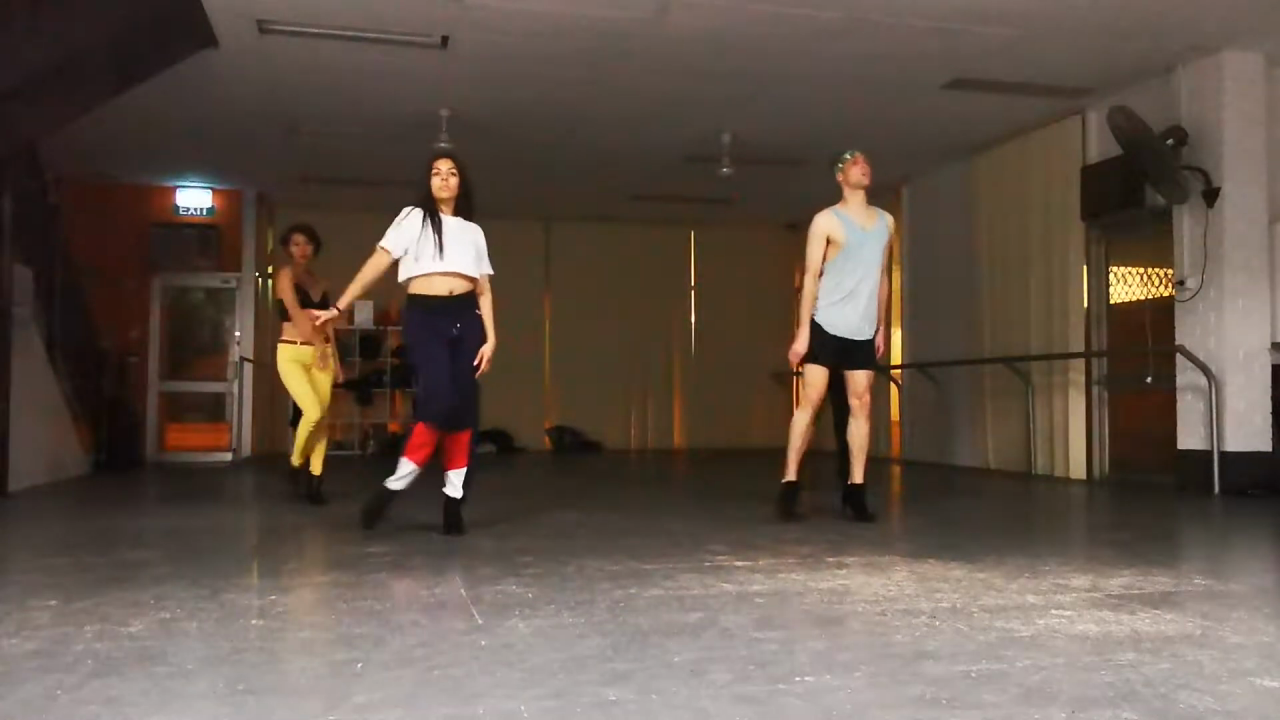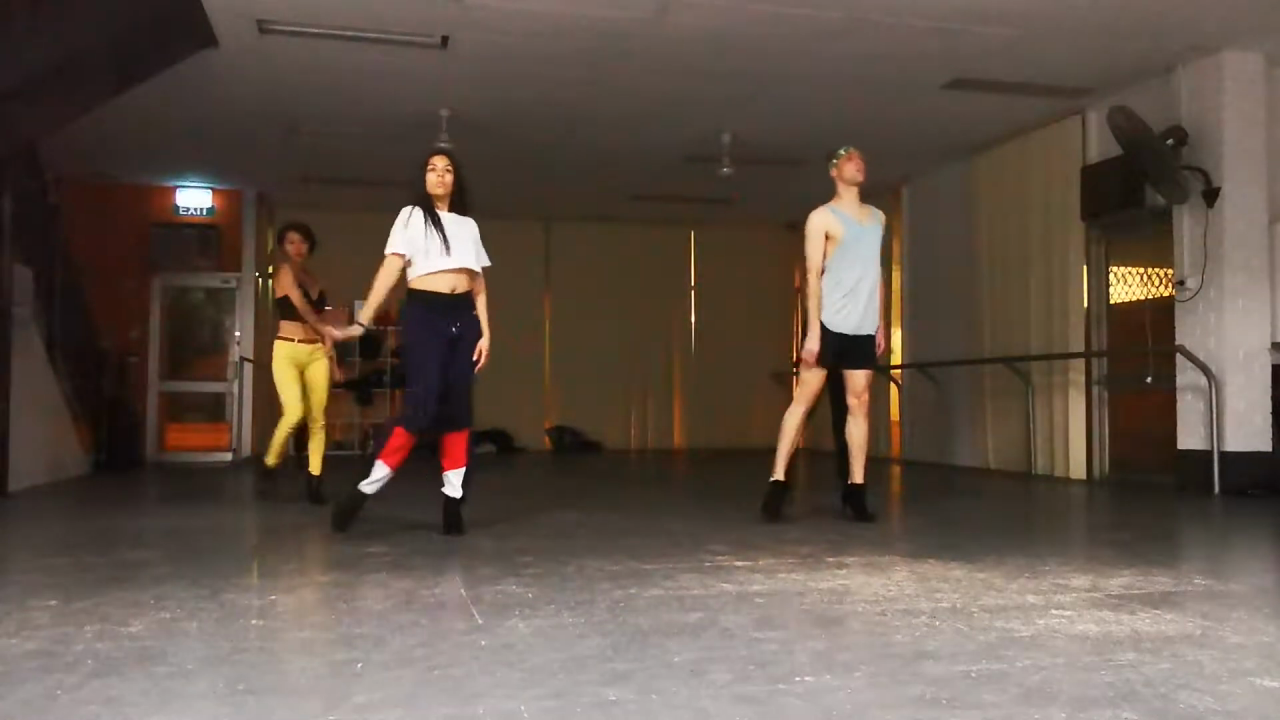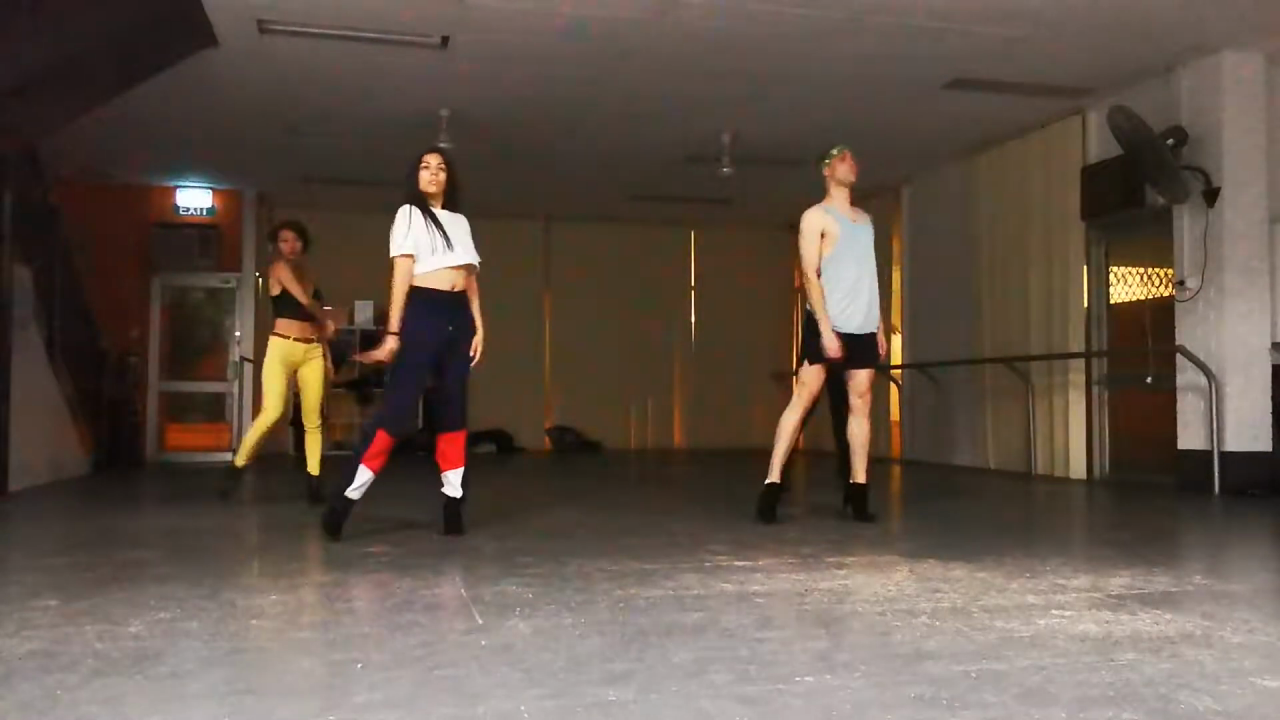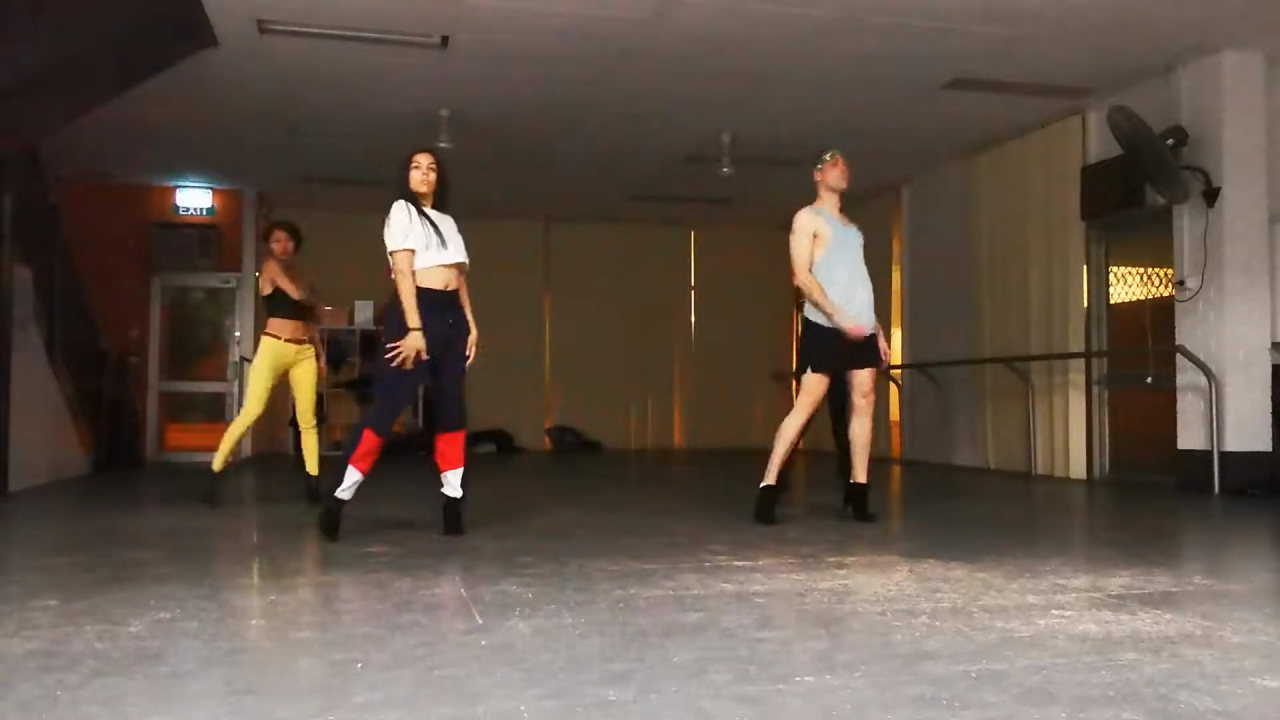
dt=0.1s
person 1, frame 1
left shoulder: (474, 231)
right shoulder: (414, 217)
left elbow: (484, 289)
right elbow: (378, 262)
left wrist: (491, 336)
right wrist: (340, 306)
left hip: (465, 319)
right hip: (425, 318)
left knee: (464, 410)
right knee: (438, 401)
left ankle: (452, 500)
right ankle: (394, 485)
person 1, frame 2
left shoulder: (469, 226)
right shoulder: (412, 216)
left elbow: (479, 283)
right elbow: (389, 270)
left wrist: (486, 331)
right wrist: (362, 321)
left hip: (463, 318)
right hip: (424, 313)
left knee: (458, 408)
right knee: (422, 405)
left ankle: (452, 500)
right ankle: (365, 490)
person 1, frame 3
left shoulder: (460, 221)
right shoulder: (409, 214)
right elbow: (402, 274)
left wrist: (479, 327)
right wrist: (393, 333)
left hip: (458, 316)
right hip: (422, 312)
left knee: (452, 408)
right knee: (400, 405)
left ankle: (452, 499)
right ankle: (349, 495)
person 1, frame 4
left shoulder: (447, 222)
right shoulder: (402, 210)
right elbow: (401, 272)
left wrist: (471, 324)
right wrist: (413, 328)
left hip: (449, 315)
right hip: (413, 315)
left knee: (450, 407)
right knee: (389, 404)
left ankle: (452, 500)
right ankle: (339, 497)
person 2, frame 1
left shoulder: (886, 221)
right shoulder: (826, 220)
right elbow: (811, 277)
left wrist: (881, 326)
right wrist: (802, 332)
left hip: (863, 330)
right hip: (825, 324)
left knee: (861, 405)
right knee: (810, 400)
left ankle: (855, 490)
right ankle: (789, 483)
person 2, frame 2
left shoulder: (877, 217)
right shoulder: (822, 218)
right elbow: (813, 276)
left wrist: (879, 324)
right wrist: (814, 330)
left hip: (863, 327)
right hip: (828, 324)
left knee: (859, 404)
right knee: (805, 398)
left ankle: (855, 489)
right ankle: (778, 482)
person 2, frame 3
left shoulder: (865, 219)
right shoulder: (815, 217)
right elbow: (810, 275)
left wrist: (879, 325)
right wrist: (825, 328)
left hip: (864, 327)
right hip: (828, 323)
left knee: (861, 404)
right knee: (803, 398)
left ankle: (857, 489)
right ankle: (772, 484)
person 2, frame 4
left shoulder: (851, 229)
right shoulder: (807, 218)
right elbow: (802, 276)
left wrist: (878, 333)
right wrist: (840, 318)
left hip: (860, 326)
right hip: (824, 326)
left knee: (863, 403)
right knee: (806, 405)
left ankle: (857, 489)
right ankle: (768, 486)
person 3, frame 1
left shoulder: (319, 282)
right shoulder: (286, 274)
right elbow: (295, 311)
left wrist: (335, 360)
right wrist: (317, 346)
left hip: (321, 353)
right hip: (291, 353)
left knee: (321, 418)
right knee: (313, 412)
left ankle: (315, 481)
right ankle: (295, 466)
person 3, frame 2
left shoulder: (312, 277)
right shoulder: (284, 271)
right elbow: (301, 305)
left wrist: (331, 359)
right wrist: (324, 332)
left hip: (317, 351)
right hip: (287, 350)
left knee: (317, 419)
right knee: (294, 414)
left ankle: (314, 481)
right ankle: (269, 465)
person 3, frame 3
left shoulder: (309, 277)
right shoulder: (279, 268)
right elbow: (304, 300)
left wrist: (326, 355)
right wrist: (326, 322)
left hip: (311, 352)
right hip: (281, 348)
left knee: (313, 419)
right knee: (272, 412)
left ankle: (314, 482)
right ankle: (238, 466)
person 3, frame 4
left shoulder: (298, 277)
right shoulder: (270, 267)
right elbow: (296, 295)
left wrist: (320, 353)
right wrist: (310, 297)
left hip: (304, 351)
right hip: (273, 348)
left knee: (307, 419)
right knee: (251, 412)
left ankle: (313, 482)
right ankle: (215, 471)
